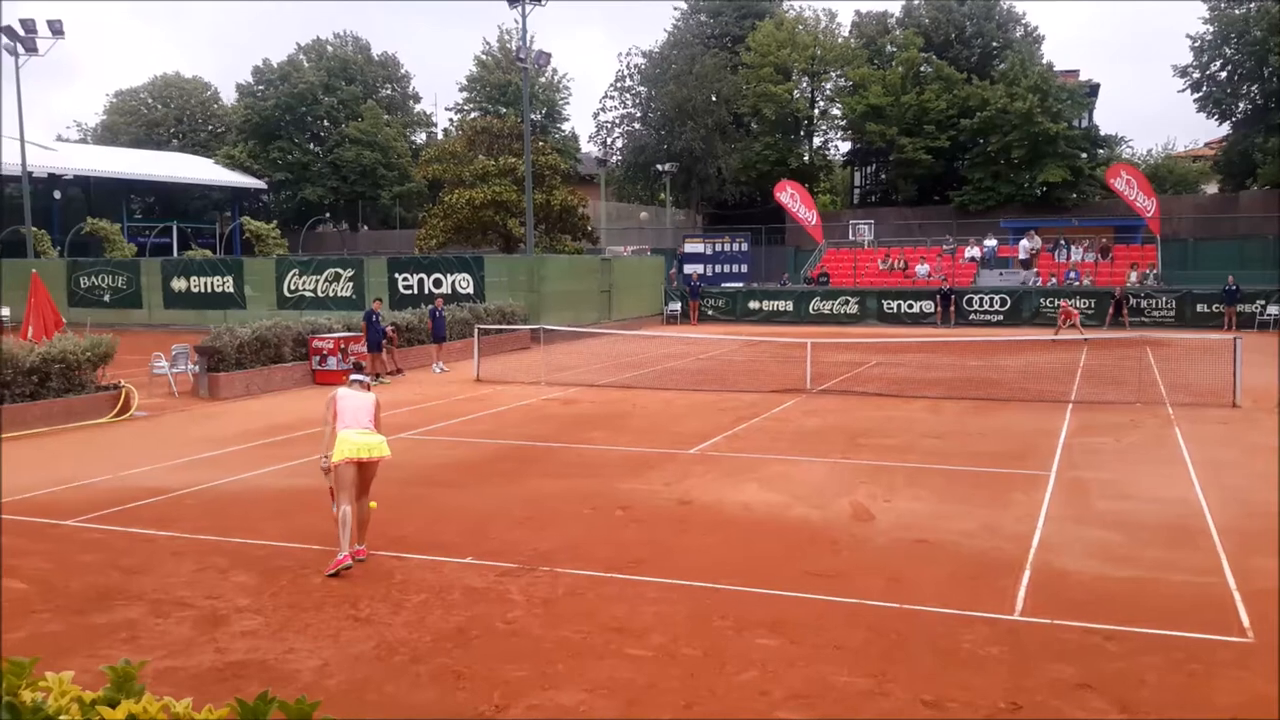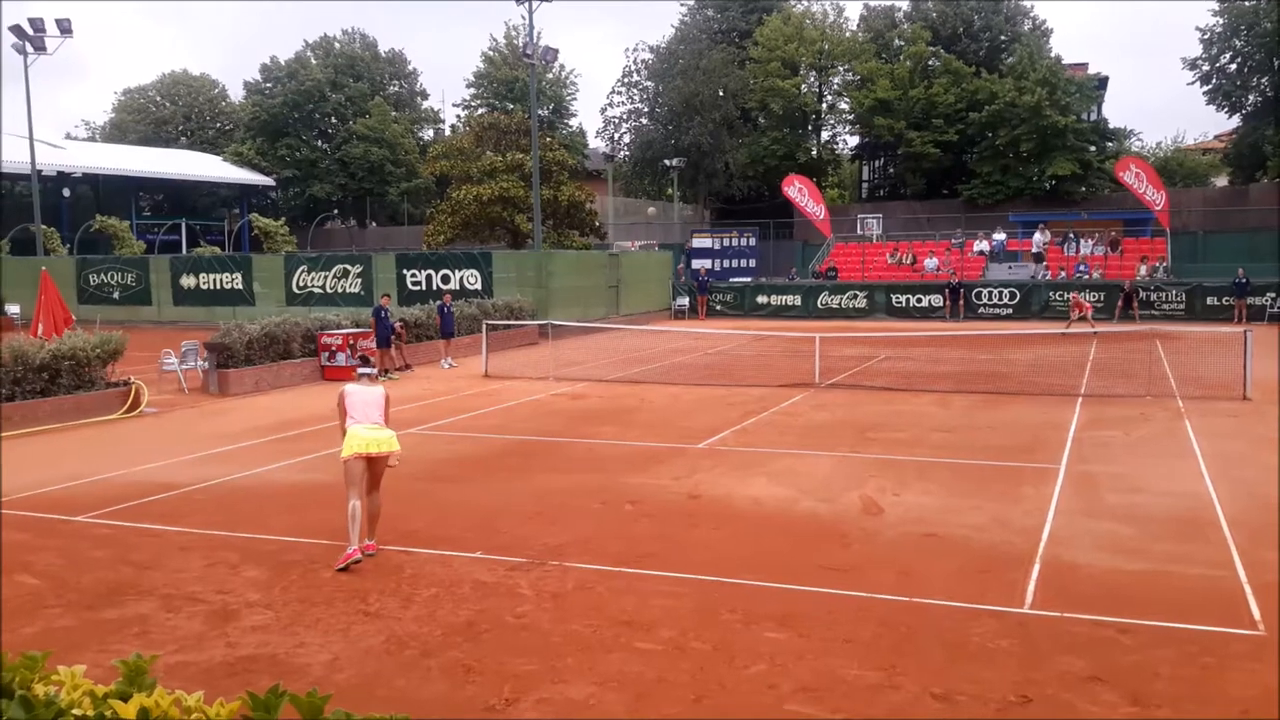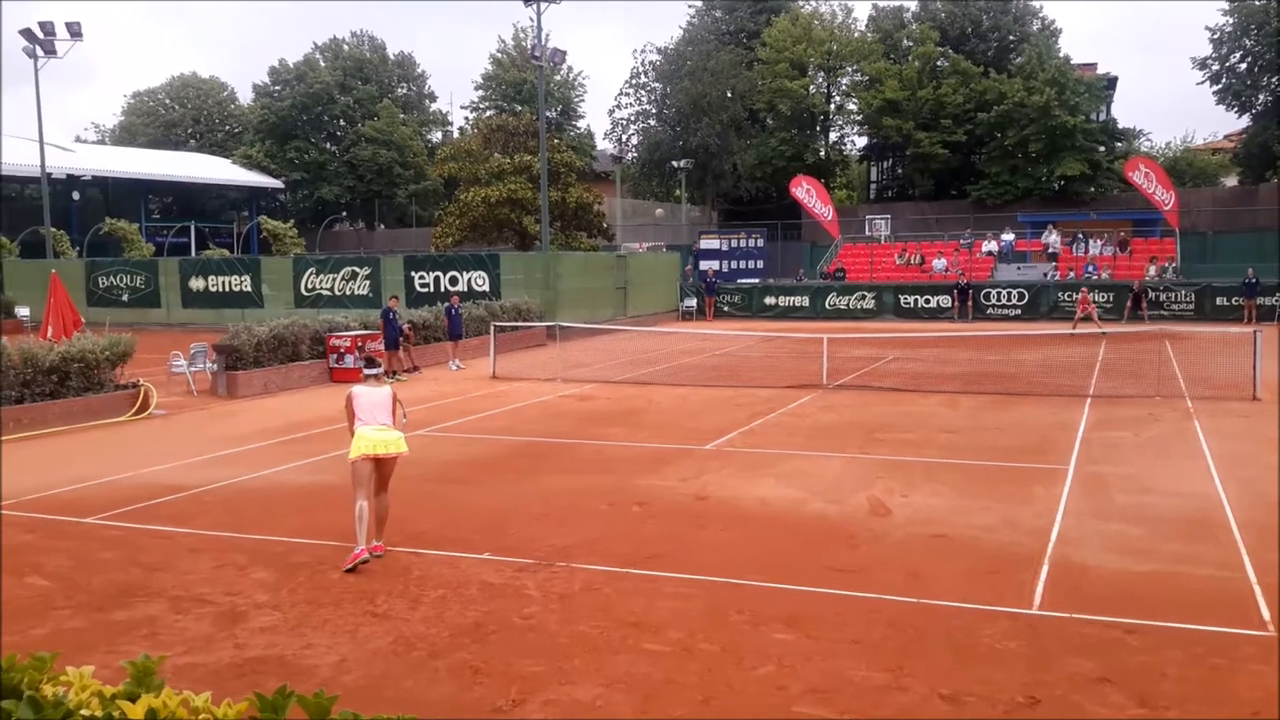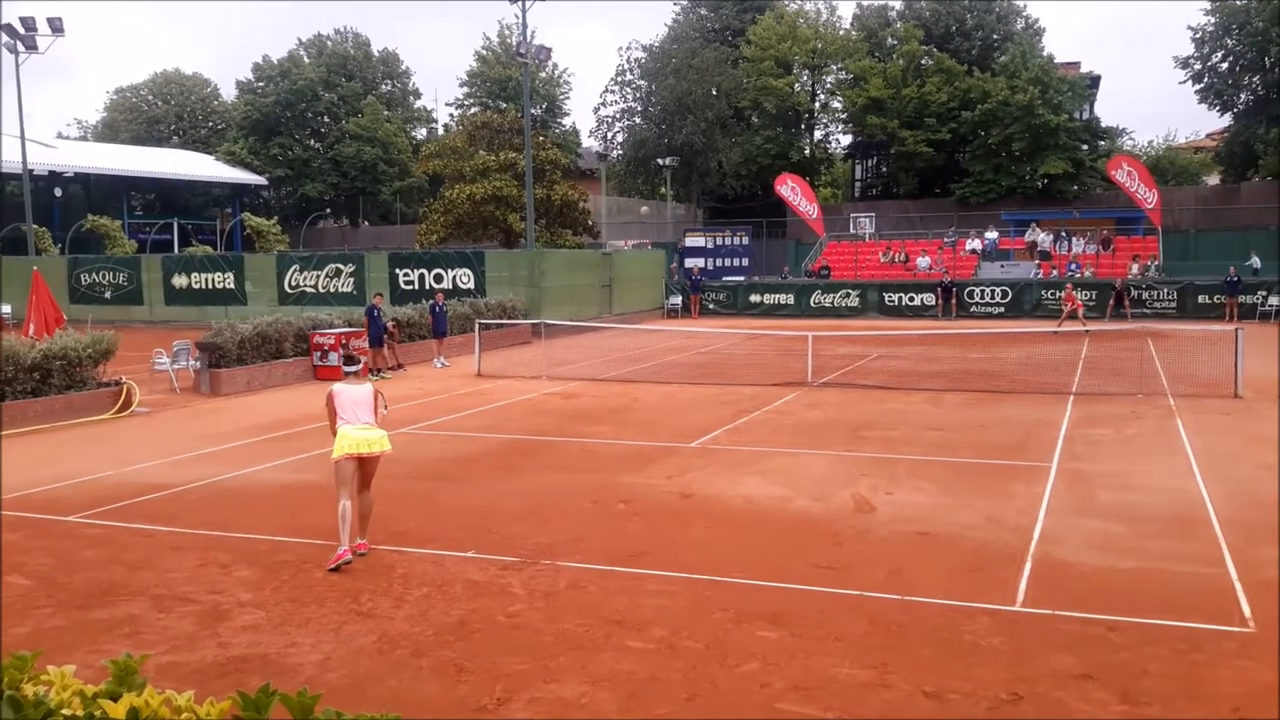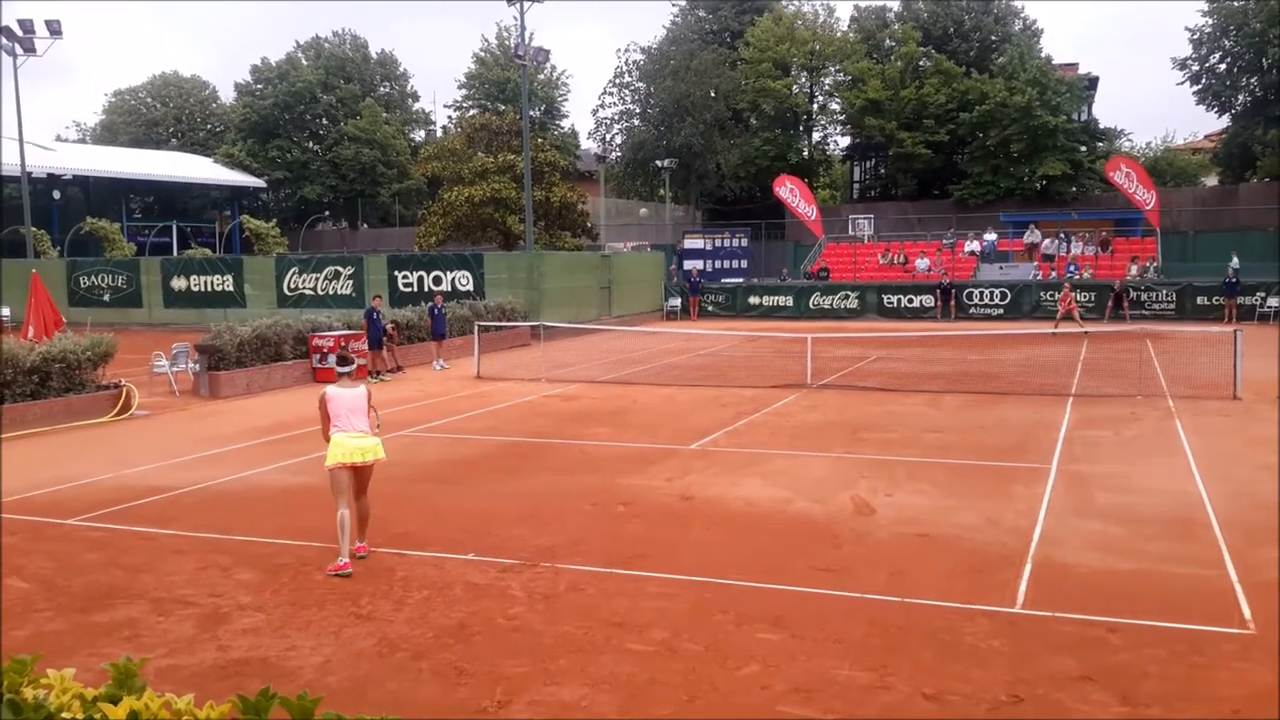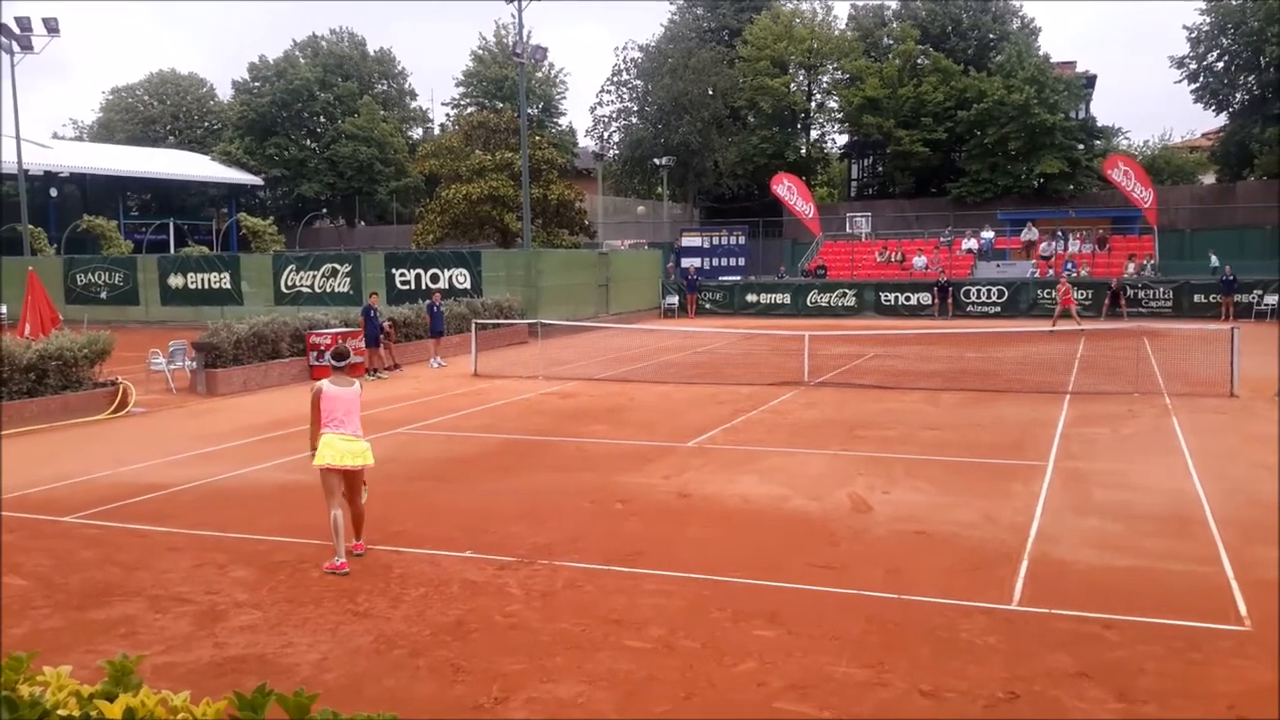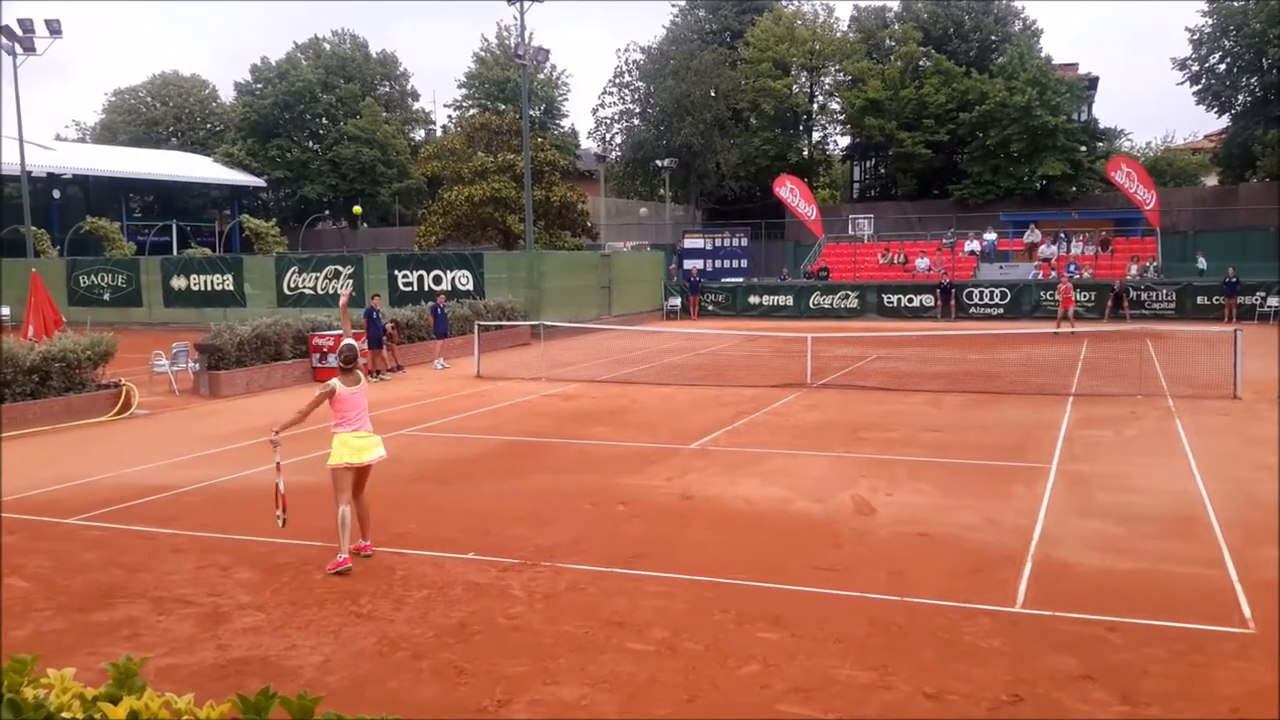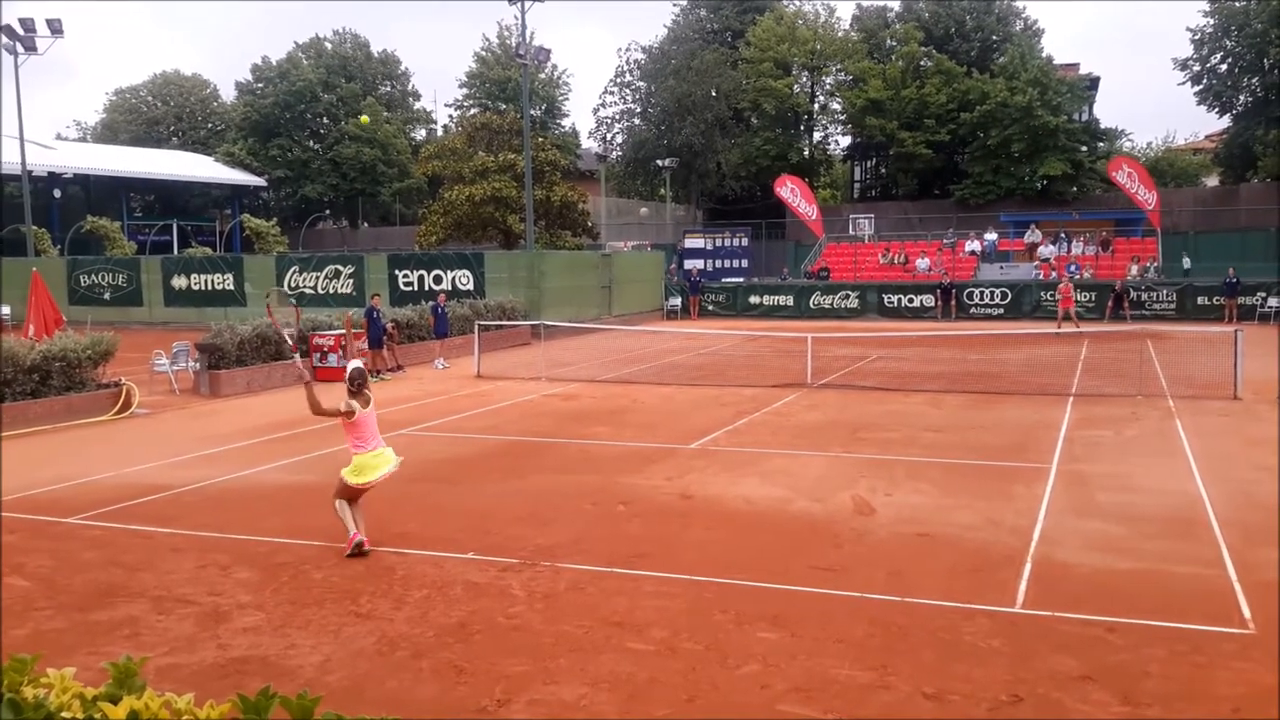
dt=0.4s
person 1, frame 1
left shoulder: (336, 394)
right shoulder: (373, 398)
left elbow: (328, 425)
left wrist: (325, 456)
left hip: (347, 442)
right hip: (373, 442)
left knee: (344, 500)
right knee: (362, 497)
left ankle: (344, 554)
right ankle: (360, 548)
person 1, frame 2
left shoulder: (345, 390)
right shoulder: (382, 391)
left elbow: (343, 425)
left wrist: (351, 442)
right wrist: (382, 456)
left hip: (357, 437)
right hip: (382, 437)
left knee: (354, 495)
right knee: (373, 491)
left ankle: (354, 548)
right ankle: (370, 542)
person 1, frame 3
left shoulder: (353, 392)
right shoulder: (390, 391)
left elbow: (351, 427)
left hip: (364, 439)
right hip: (390, 438)
left knee: (361, 496)
right knee: (381, 493)
left ankle: (361, 548)
right ankle: (378, 544)
person 1, frame 4
left shoulder: (333, 390)
right shoulder: (371, 388)
left elbow: (332, 426)
left hip: (347, 438)
right hip: (373, 436)
left knee: (344, 496)
right knee: (364, 490)
left ankle: (344, 548)
right ankle: (362, 542)
person 1, frame 5
left shoulder: (326, 393)
right shoulder: (365, 390)
left elbow: (325, 429)
left hip: (341, 445)
right hip: (366, 443)
left knee: (342, 504)
right knee: (361, 496)
left ankle: (344, 560)
right ankle: (361, 544)
person 1, frame 6
left shoulder: (320, 388)
right shoulder: (357, 386)
left elbow: (315, 424)
left wrist: (314, 449)
left hip: (331, 447)
right hip: (356, 446)
left knee: (335, 504)
right knee: (355, 499)
left ankle: (340, 560)
right ankle: (359, 543)
person 1, frame 7
left shoulder: (332, 388)
right shoulder: (361, 377)
left elbow: (304, 413)
right elbow: (350, 340)
left wrist: (278, 430)
right wrist: (344, 309)
left hip: (346, 445)
right hip: (367, 442)
left knee: (343, 501)
right knee: (359, 494)
left ankle: (344, 556)
right ankle: (366, 543)
person 1, frame 8
left shoulder: (349, 408)
right shoulder: (367, 395)
left elbow: (317, 410)
right elbow: (356, 364)
left wrist: (308, 384)
right wrist: (348, 336)
left hip: (366, 464)
right hip: (383, 459)
left knee: (339, 498)
right knee: (353, 499)
left ankle: (355, 535)
right ankle: (362, 538)
